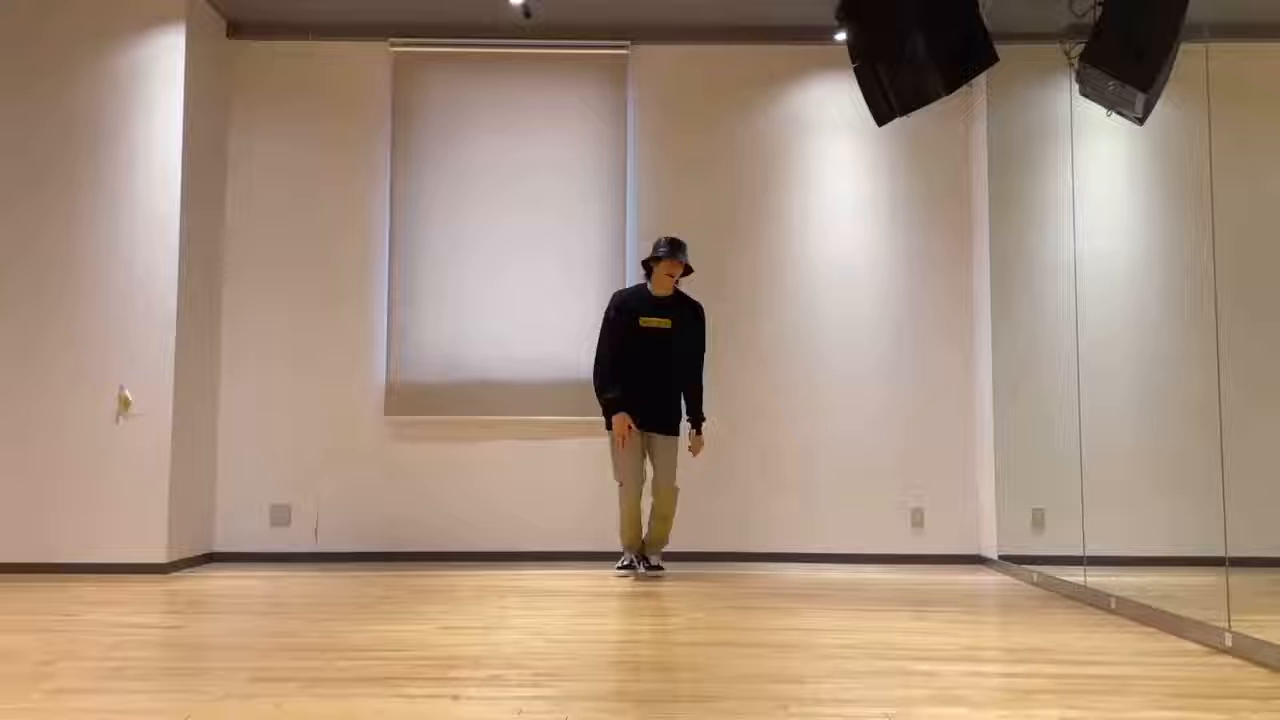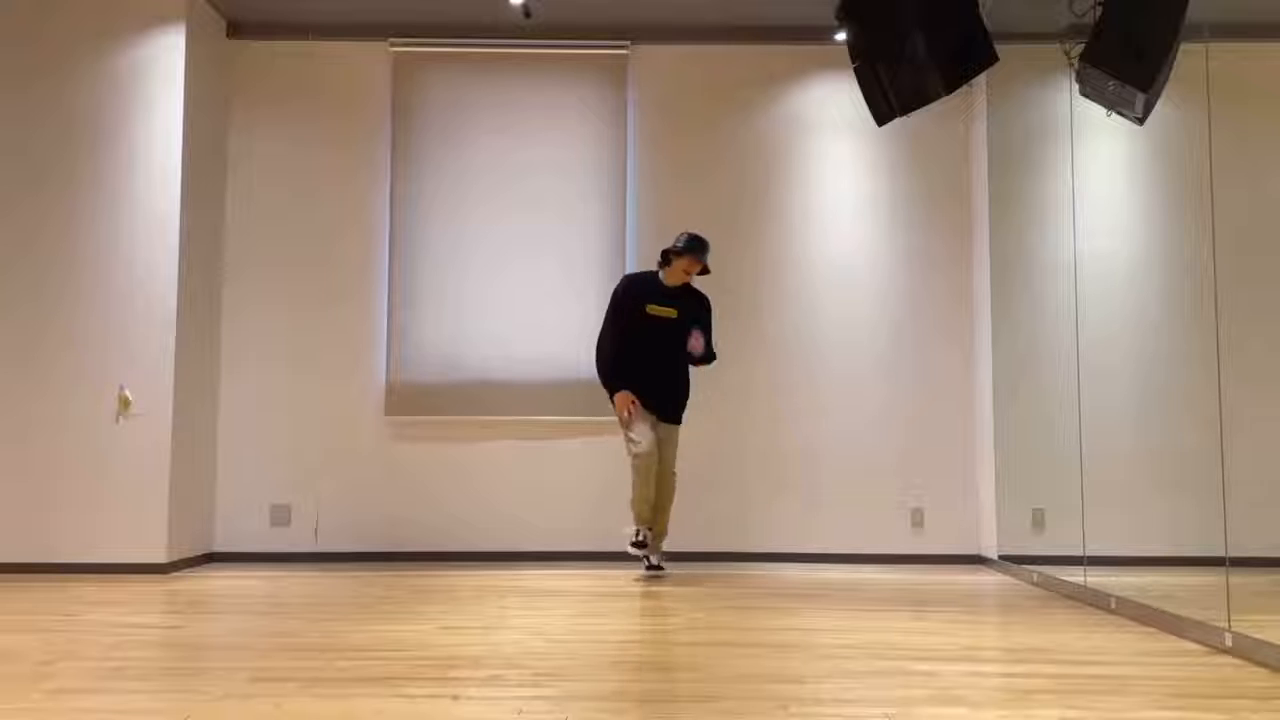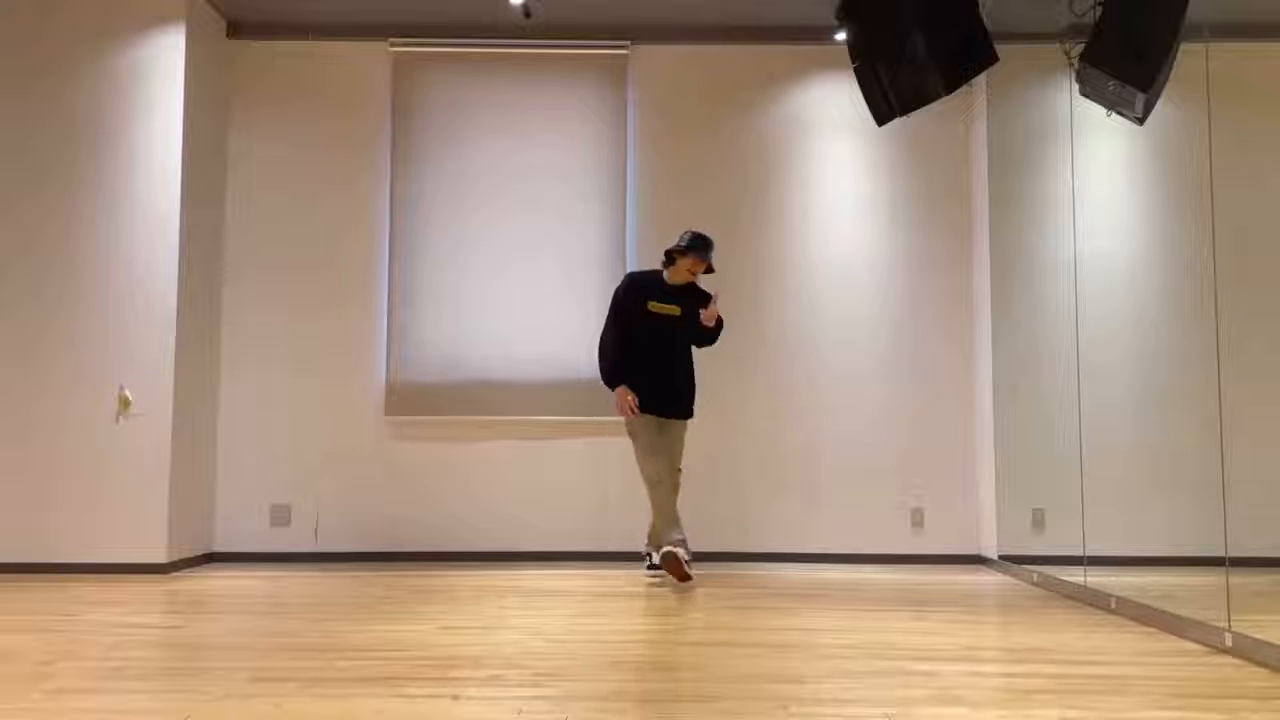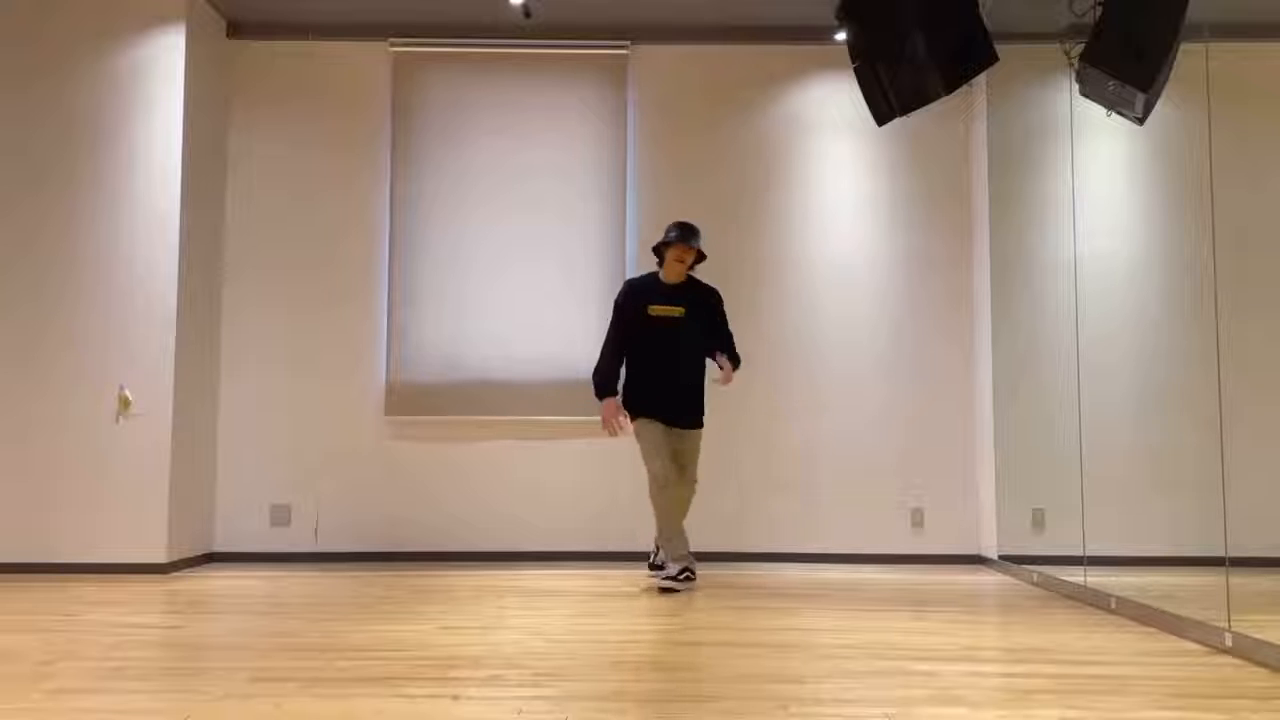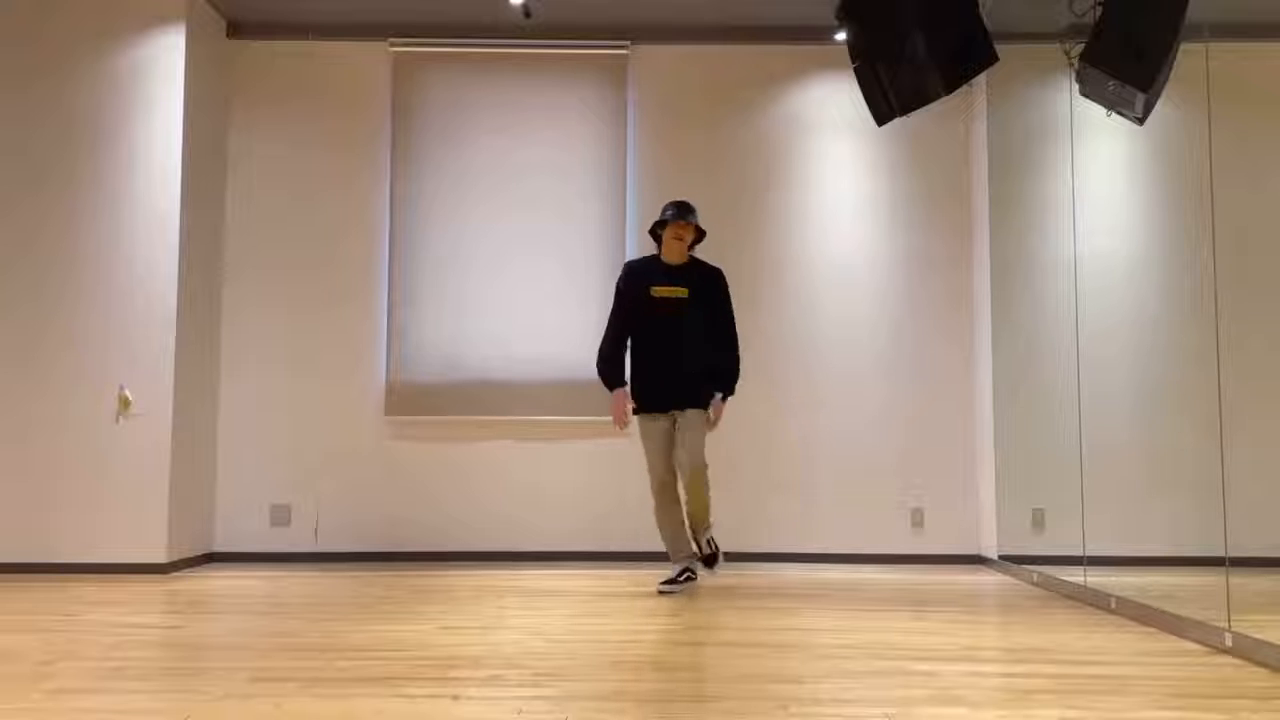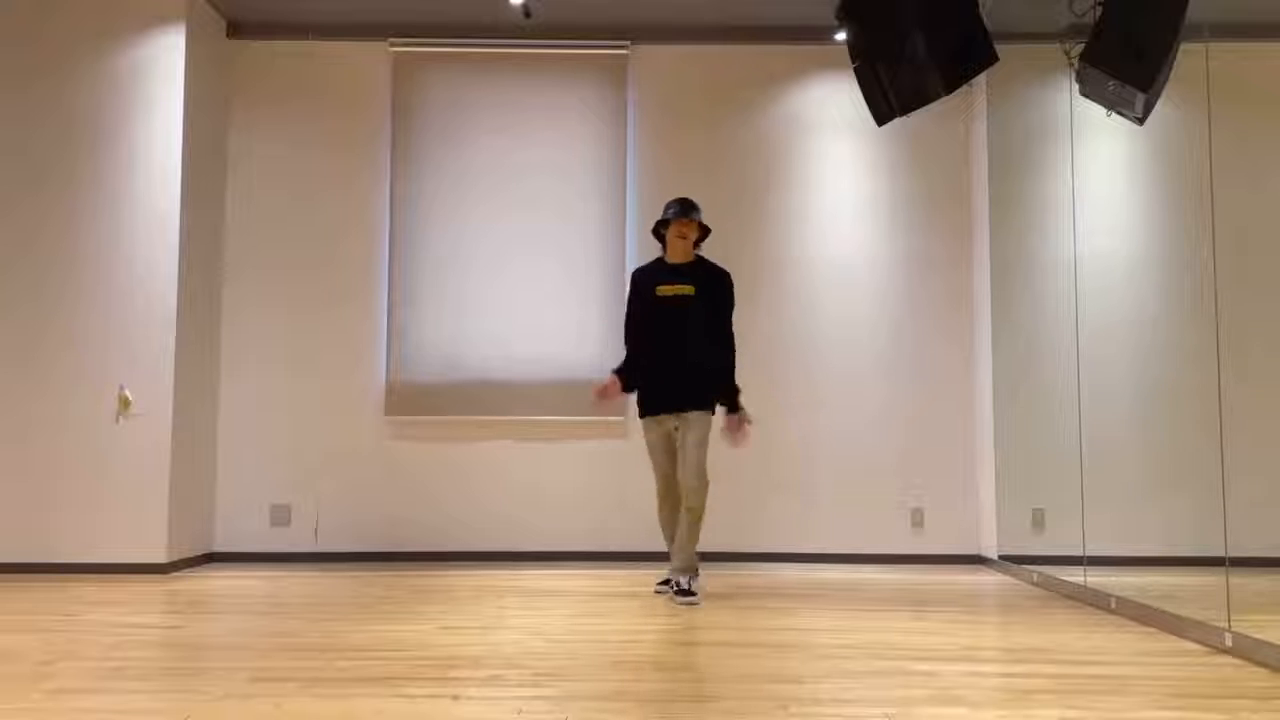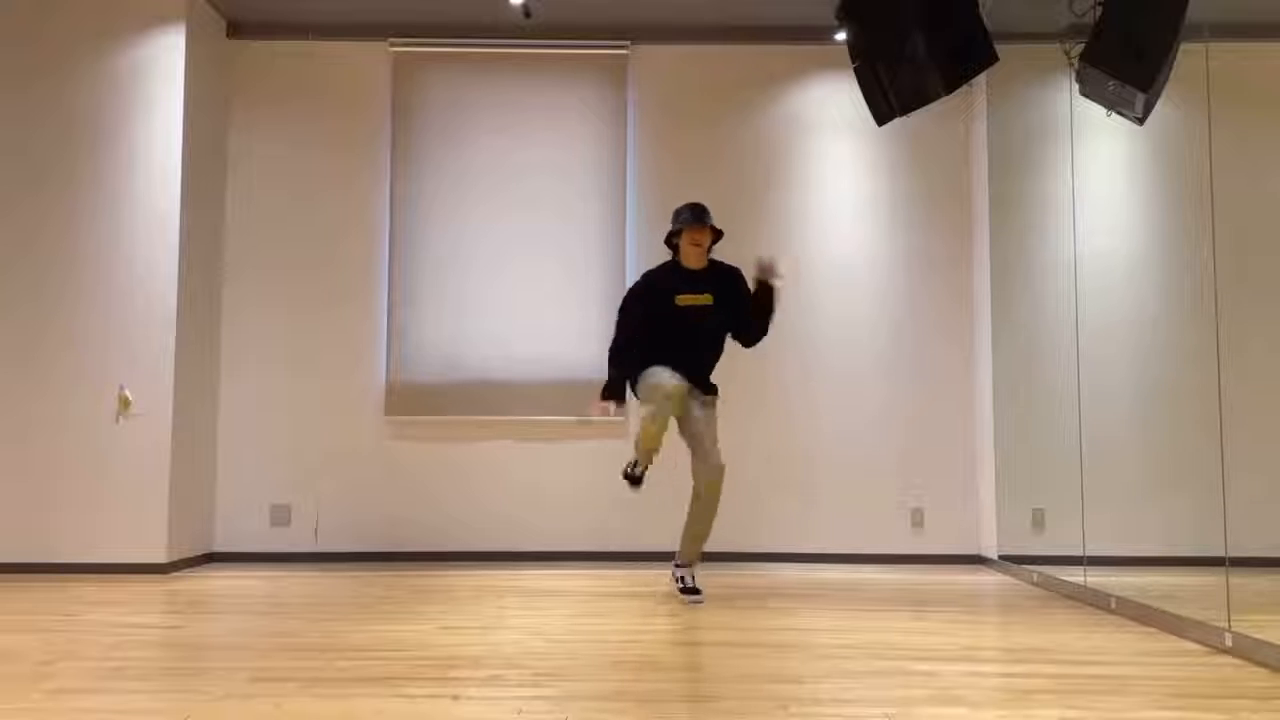
dt=0.2s
person 1, frame 1
left shoulder: (691, 312)
right shoulder: (624, 303)
left elbow: (693, 373)
right elbow: (605, 362)
left wrist: (697, 424)
right wrist: (614, 408)
left hip: (667, 416)
right hip: (627, 412)
left knee: (666, 487)
right knee: (629, 484)
left ankle: (652, 550)
right ankle: (629, 551)
person 1, frame 2
left shoulder: (696, 302)
right shoulder: (633, 287)
left elbow: (700, 356)
right elbow: (608, 341)
left wrist: (702, 349)
right wrist: (615, 387)
left hip: (670, 399)
right hip: (633, 394)
left knee: (666, 473)
right knee: (644, 449)
left ankle: (654, 545)
right ankle: (641, 526)
person 1, frame 3
left shoulder: (700, 298)
right shoulder: (635, 285)
left elbow: (702, 340)
right elbow: (611, 339)
left wrist: (712, 325)
right wrist: (617, 383)
left hip: (677, 399)
right hip: (639, 397)
left knee: (669, 475)
right knee: (656, 473)
left ankle: (656, 547)
right ankle: (674, 547)
person 1, frame 4
left shoulder: (706, 297)
right shoulder: (635, 291)
left elbow: (720, 343)
right elbow: (614, 345)
left wrist: (728, 365)
right wrist: (607, 393)
left hip: (688, 405)
right hip: (645, 405)
left knee: (683, 483)
right knee: (661, 478)
left ankle: (664, 546)
right ankle: (681, 563)
person 1, frame 5
left shoulder: (711, 279)
right shoulder: (635, 274)
left elbow: (725, 339)
right elbow: (616, 334)
left wrist: (723, 393)
right wrist: (616, 386)
left hip: (694, 393)
right hip: (649, 394)
left knee: (692, 468)
right knee: (661, 480)
left ankle: (701, 532)
right ankle: (684, 564)
person 1, frame 6
left shoulder: (716, 281)
right shoulder: (644, 277)
left elbow: (721, 347)
right elbow: (637, 342)
left wrist: (733, 405)
right wrist: (622, 378)
left hip: (696, 397)
right hip: (654, 398)
left knee: (692, 482)
right knee: (668, 486)
left ankle: (685, 573)
right ankle: (680, 566)
person 1, frame 7
left shoulder: (729, 279)
right shoulder: (654, 282)
left elbow: (750, 336)
right elbow: (626, 339)
left wrist: (764, 288)
right wrist: (613, 389)
left hip: (696, 389)
right hip: (654, 377)
left knee: (711, 472)
right knee: (672, 387)
left ankle: (684, 568)
right ankle: (641, 457)
